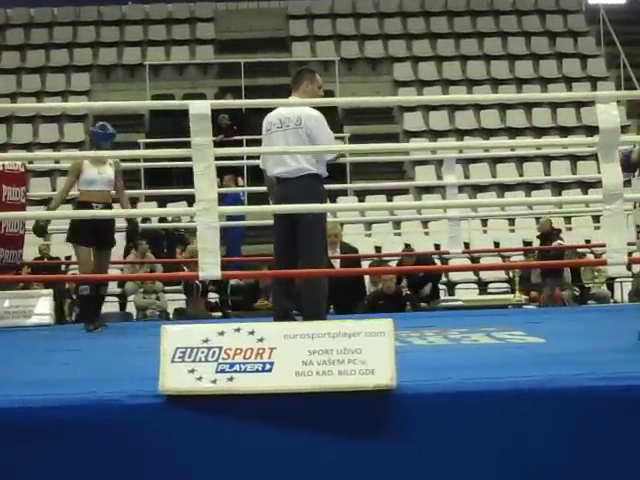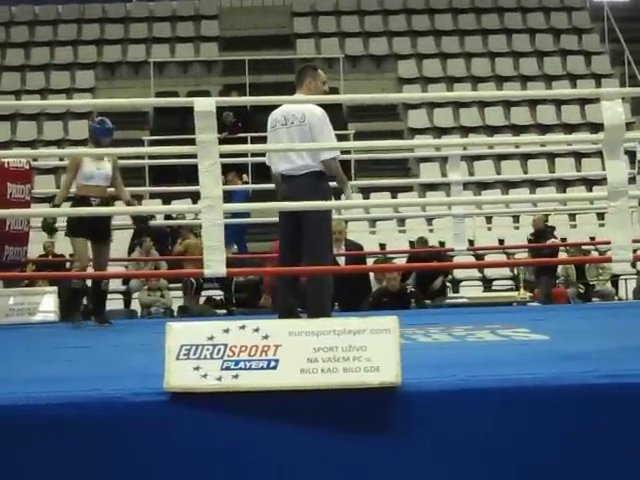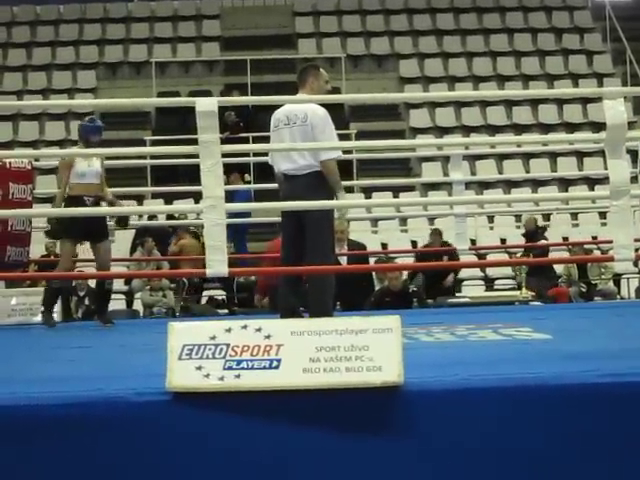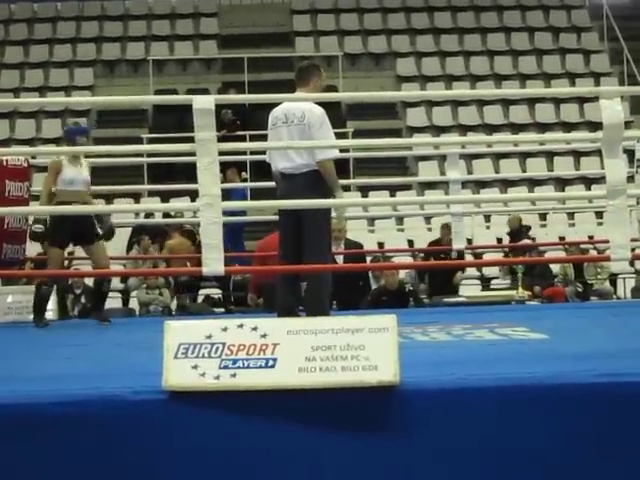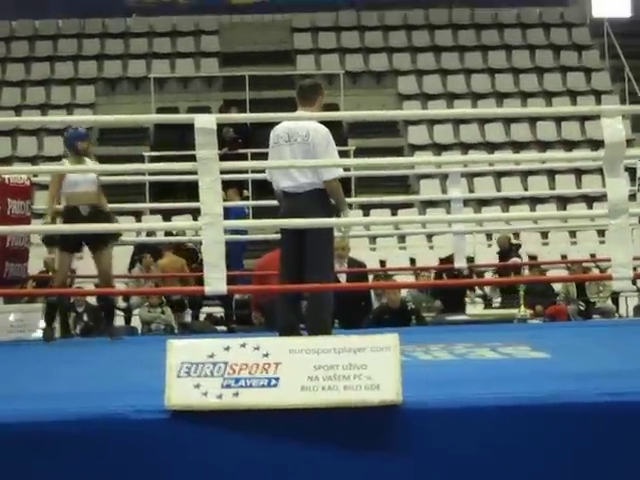
dt=0.2s
person 1, frame 1
left shoulder: (271, 118)
right shoulder: (310, 115)
left elbow: (266, 164)
right elbow: (329, 155)
left wrist: (272, 195)
right wrist: (337, 149)
left hip: (282, 190)
right hip: (307, 188)
left knee: (284, 257)
right knee: (313, 258)
left ankle: (282, 317)
right ankle: (314, 318)
person 1, frame 2
left shoulder: (275, 116)
right shoulder: (314, 112)
left elbow: (272, 162)
right elbow: (328, 158)
right wrist: (345, 186)
left hip: (287, 188)
right hip: (312, 186)
left knee: (288, 254)
right knee: (318, 255)
left ankle: (287, 314)
right ankle: (319, 316)
person 1, frame 3
left shoulder: (278, 115)
right shoulder: (316, 112)
left elbow: (275, 162)
right elbow: (327, 159)
right wrist: (340, 191)
left hip: (290, 189)
right hip: (314, 186)
left knee: (291, 254)
right knee: (320, 255)
left ankle: (289, 313)
right ankle: (321, 315)
person 1, frame 4
left shoulder: (276, 113)
right shoulder: (314, 111)
left elbow: (272, 160)
right elbow: (324, 159)
right wrist: (337, 191)
left hip: (287, 187)
right hip: (312, 185)
left knee: (289, 254)
right knee: (317, 254)
left ankle: (286, 313)
right ankle: (317, 314)
person 1, frame 5
left shoulder: (278, 131)
right shoulder: (318, 130)
left elbow: (272, 176)
right elbow: (330, 177)
right wrist: (343, 209)
left hip: (289, 206)
right hip: (314, 204)
left knee: (290, 272)
right knee: (319, 273)
left ankle: (288, 331)
right ankle: (319, 333)
person 2, frame 1
left shoulder: (114, 164)
right shoulder: (80, 163)
left elbow: (120, 192)
right elbow: (64, 190)
left wrist: (130, 217)
left hip: (105, 216)
right hip: (83, 215)
left knee: (102, 272)
right knee: (86, 270)
left ankle: (94, 316)
right ankle: (87, 318)
person 2, frame 2
left shoulder: (111, 159)
right shoulder: (79, 157)
left elbow: (119, 187)
right elbow: (66, 186)
left wrist: (133, 205)
right wrist: (53, 210)
left hip: (101, 210)
right hip: (80, 207)
left knee: (101, 266)
right knee: (82, 263)
left ankle: (99, 313)
right ankle: (73, 310)
person 2, frame 3
left shoulder: (99, 158)
right shoulder: (71, 157)
right elbow: (61, 188)
left wrist: (115, 203)
right wrist: (55, 215)
right hip: (74, 209)
left knee: (105, 266)
right knee: (66, 265)
left ankle: (102, 312)
right ankle: (48, 310)
person 2, frame 4
left shoulder: (85, 162)
right shoulder: (58, 162)
right elbow: (46, 191)
left wrist: (103, 217)
right wrist: (40, 217)
left hip: (84, 215)
right hip: (62, 214)
left knee: (103, 265)
right knee: (54, 269)
left ankle: (98, 310)
right ankle: (39, 314)
person 2, frame 5
left shoulder: (92, 164)
right shoulder: (62, 167)
right elbow: (52, 198)
left wrist: (109, 217)
right wrist: (49, 222)
left hip: (94, 218)
right hip: (72, 218)
left knee: (106, 274)
right knee: (61, 277)
left ankle: (109, 323)
right ankle: (49, 326)
